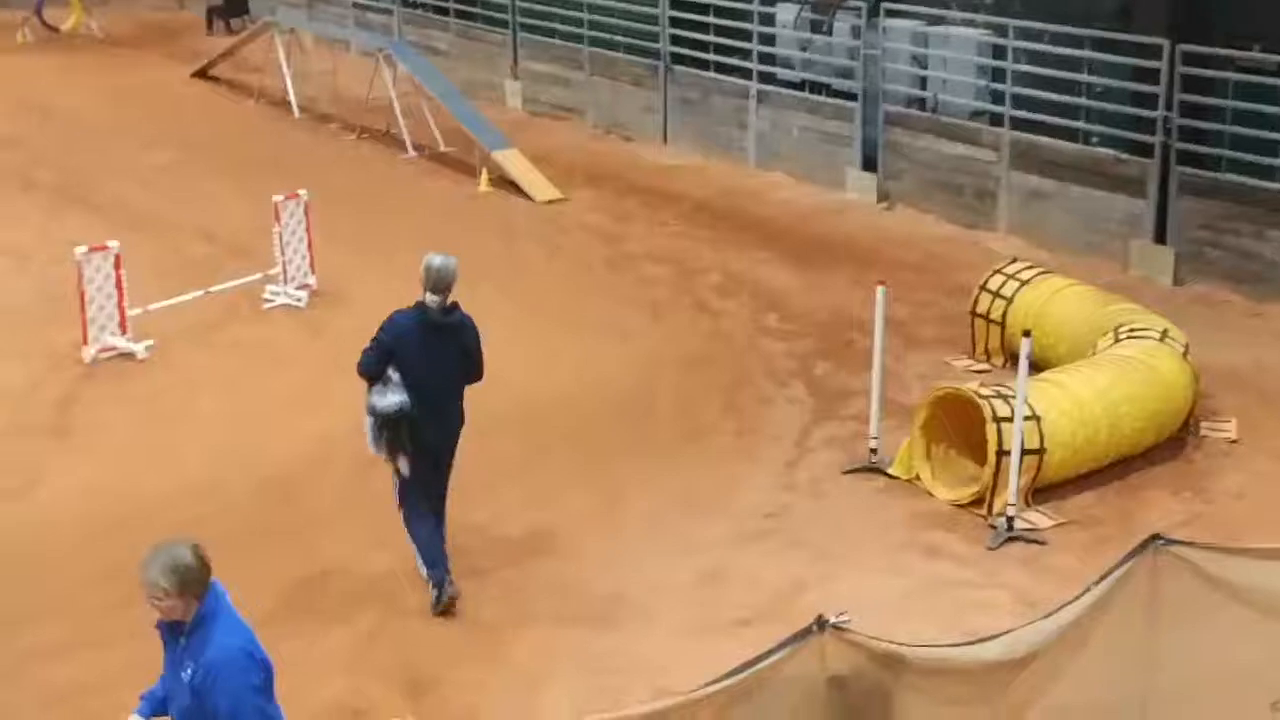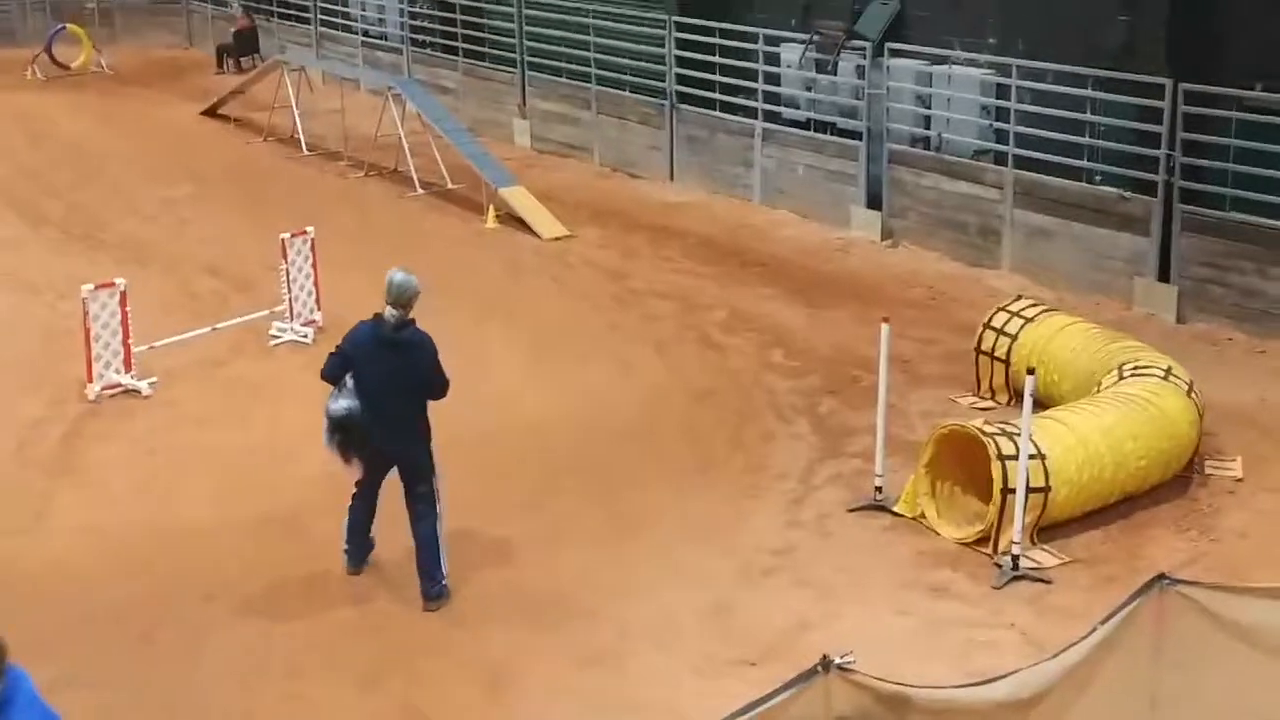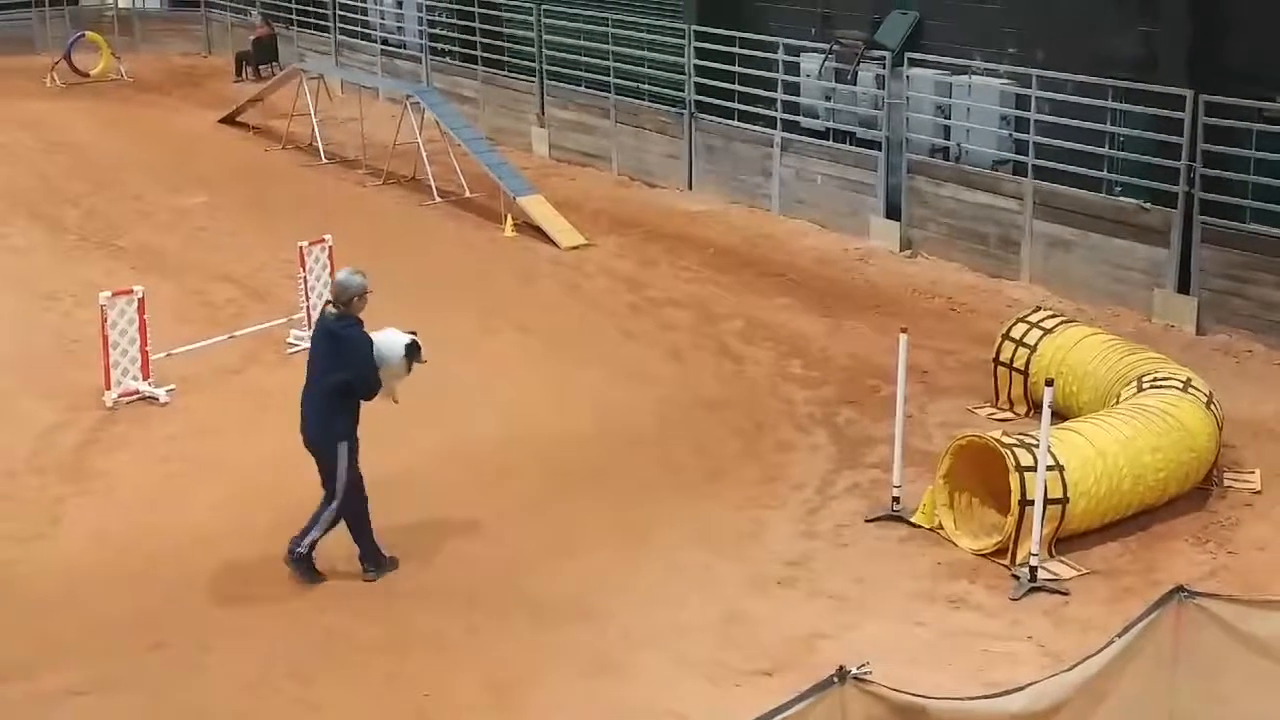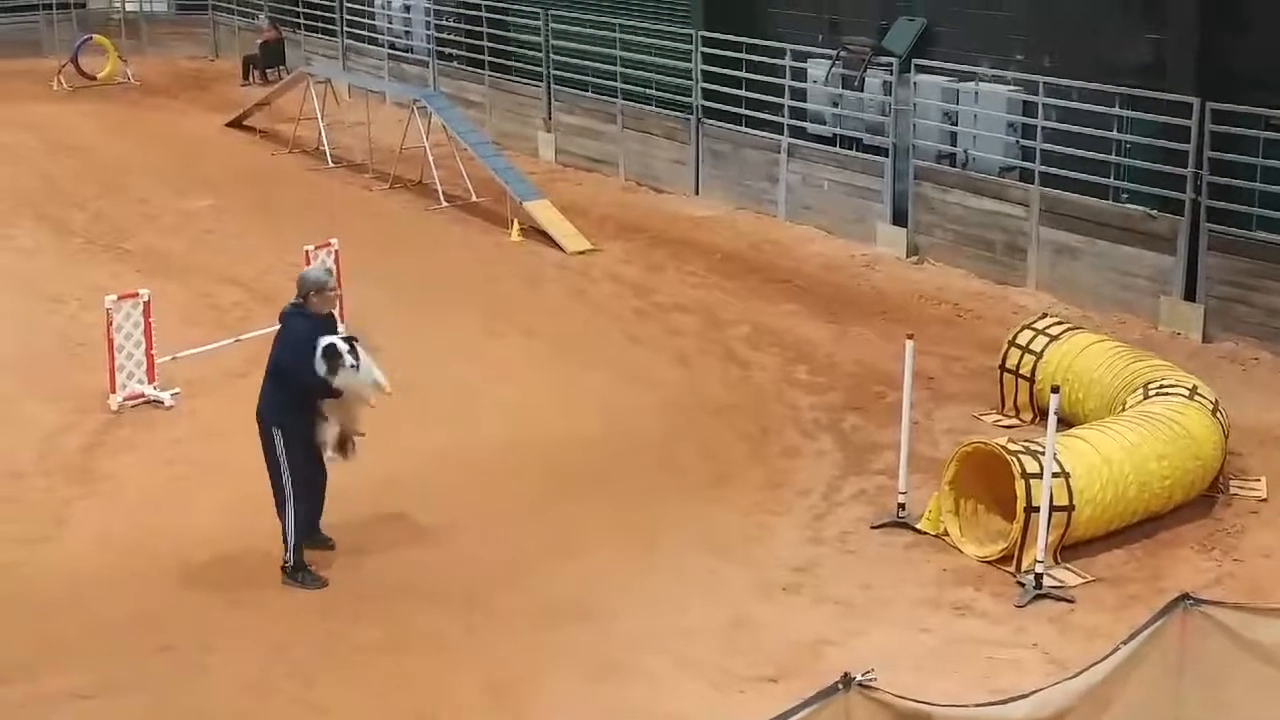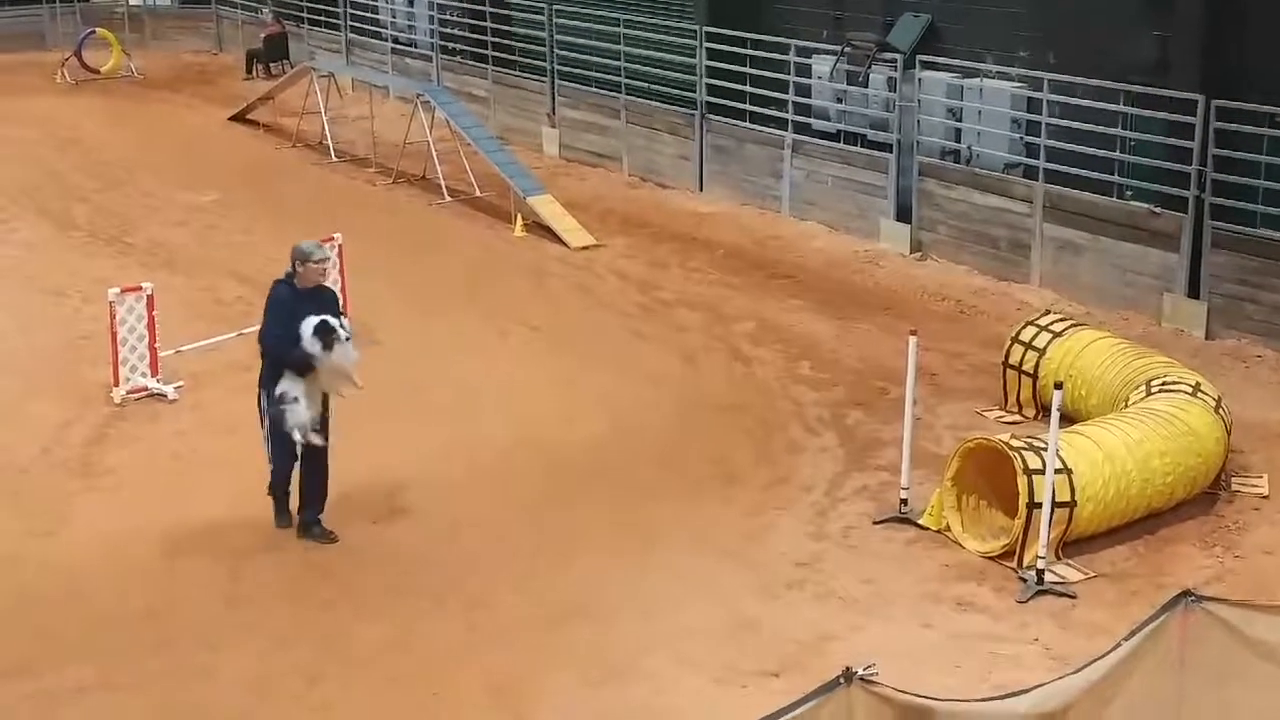
dt=0.5s
person 1, frame 1
left shoulder: (400, 324)
right shoulder: (464, 326)
left elbow: (368, 368)
right elbow: (475, 374)
left wrist: (390, 375)
left hip: (410, 427)
right hip: (448, 425)
left knee: (415, 503)
right knee: (434, 496)
left ankle: (440, 577)
right ankle: (435, 562)
person 1, frame 2
left shoulder: (360, 334)
right shoulder: (420, 342)
left elbow: (331, 372)
right elbow: (438, 389)
left hip: (371, 436)
right hip: (411, 438)
left knee: (365, 492)
right knee: (425, 507)
left ankle: (355, 555)
right ankle: (434, 588)
person 1, frame 3
left shoulder: (325, 324)
right shoulder: (356, 339)
right elbow: (368, 389)
right wrist: (381, 371)
left hip: (315, 423)
right hip: (334, 429)
left knee: (347, 491)
right knee: (340, 498)
left ankle: (372, 559)
right ankle: (300, 552)
person 1, frame 4
left shoulder: (326, 322)
right shoulder: (297, 330)
right elbow: (306, 381)
right wrist: (337, 389)
left hip: (305, 413)
right hip: (280, 418)
left knee: (316, 475)
right knee: (293, 489)
left ankle: (308, 531)
right ankle: (294, 567)
person 1, frame 5
left shoulder: (328, 297)
right shoulder: (281, 297)
right elbow: (270, 344)
right wrist: (305, 364)
right hip: (279, 386)
left knee: (316, 455)
right knee: (283, 454)
left ankle: (310, 520)
right ankle: (281, 503)
